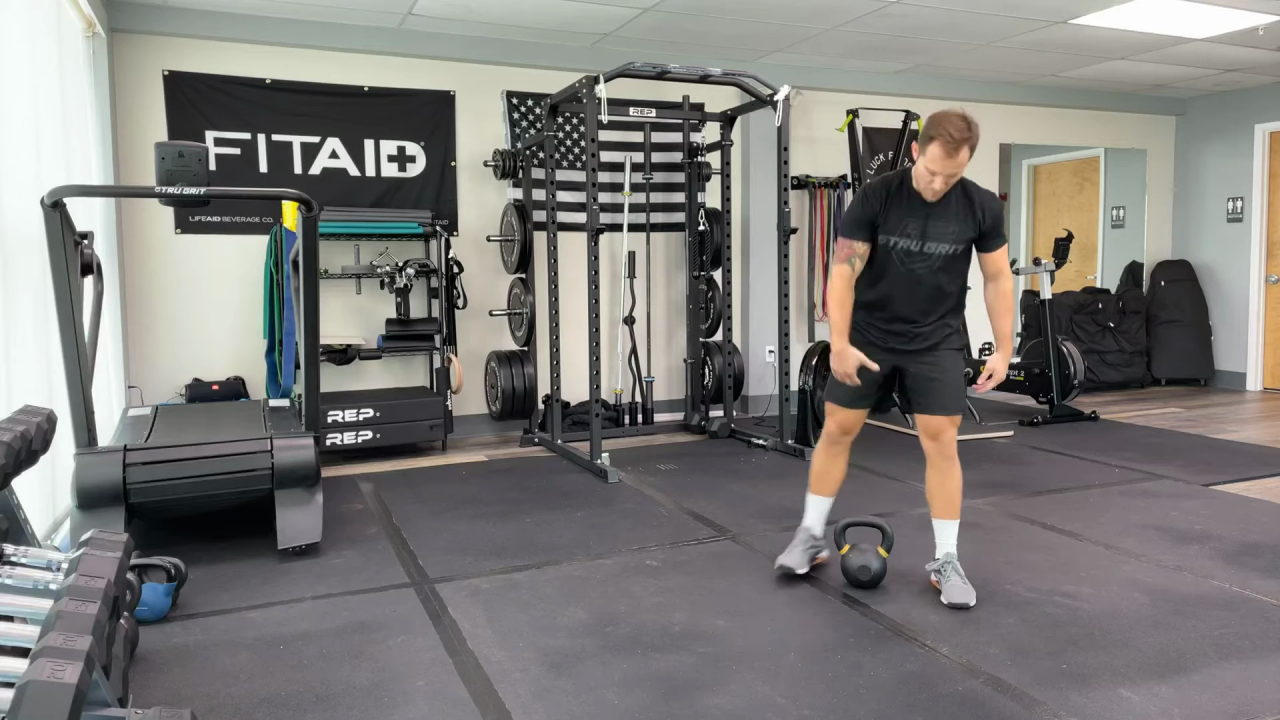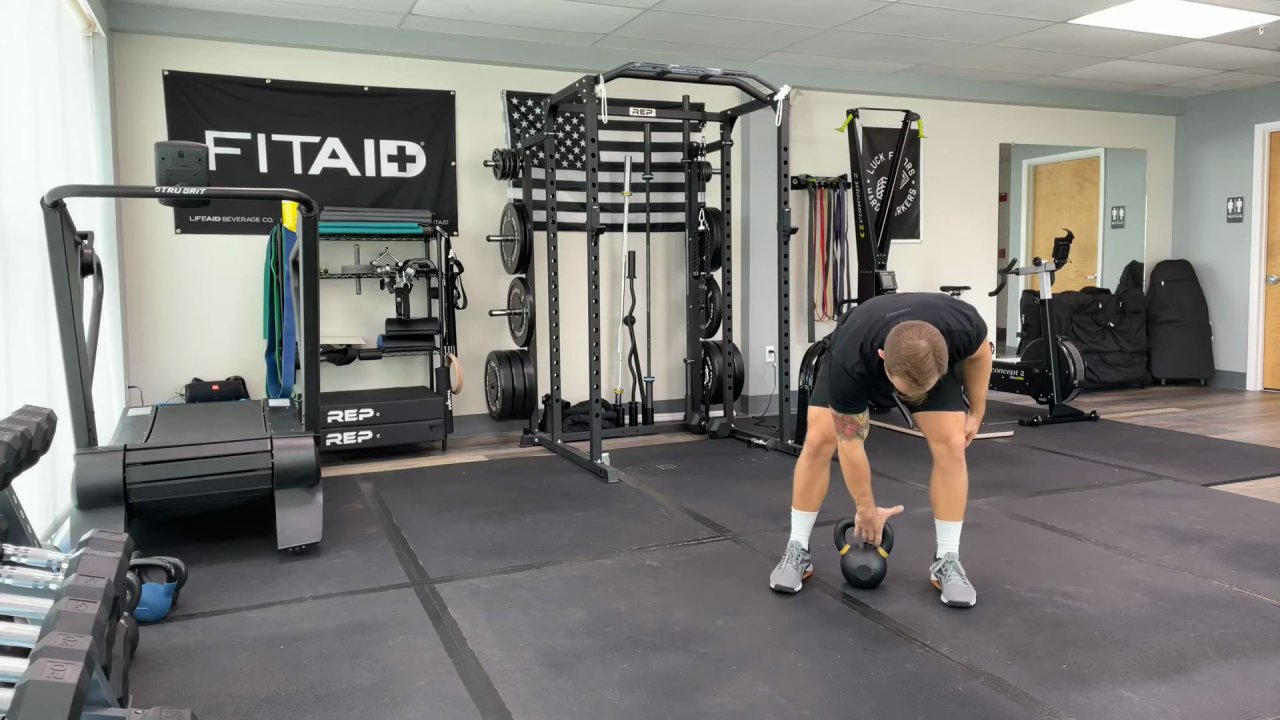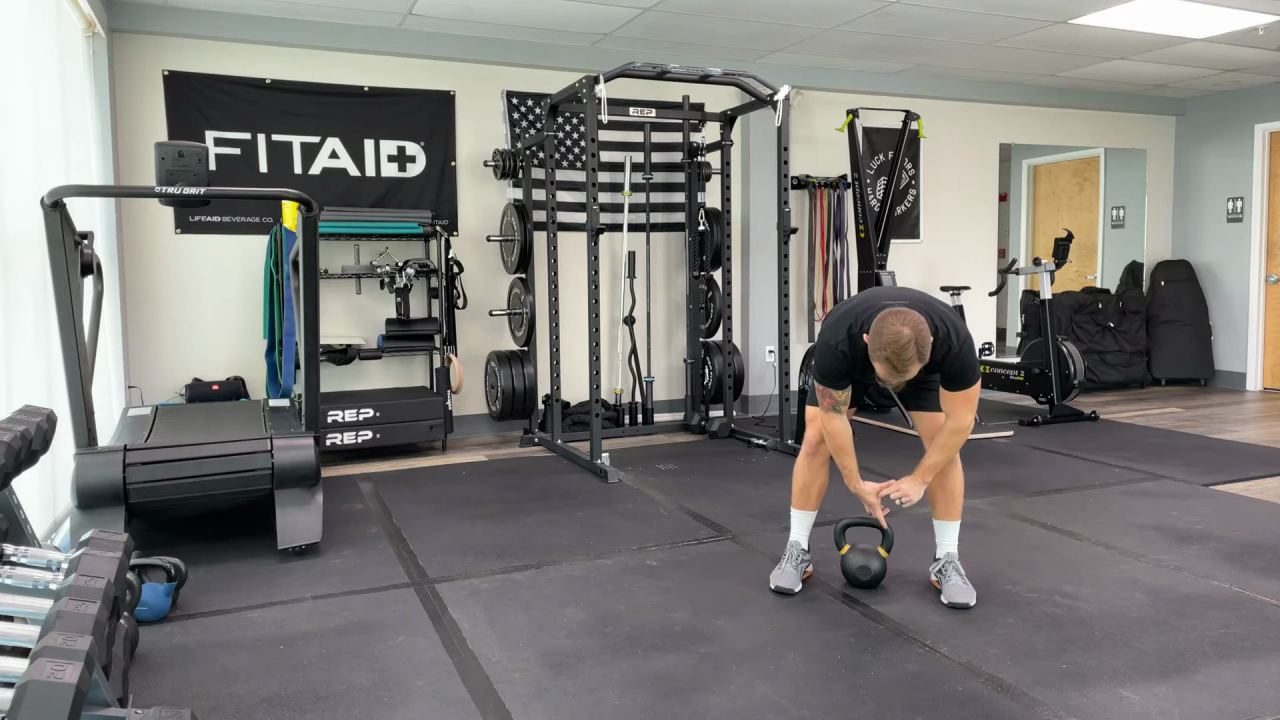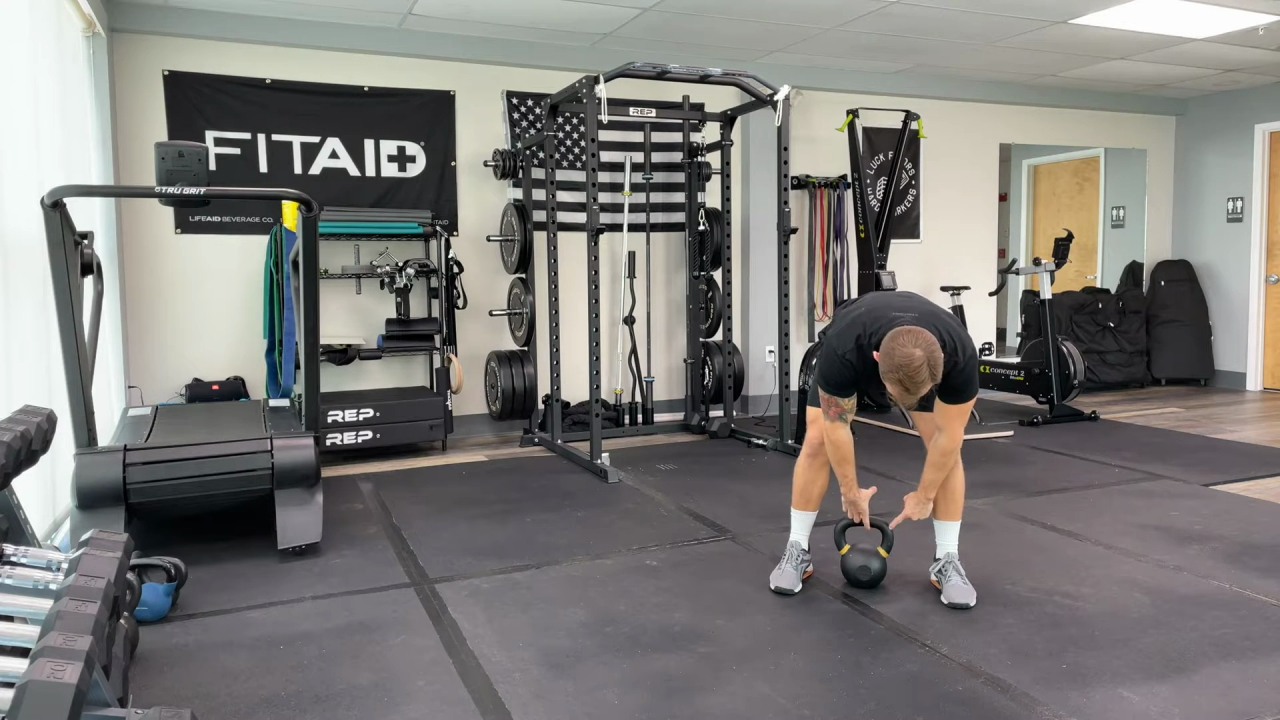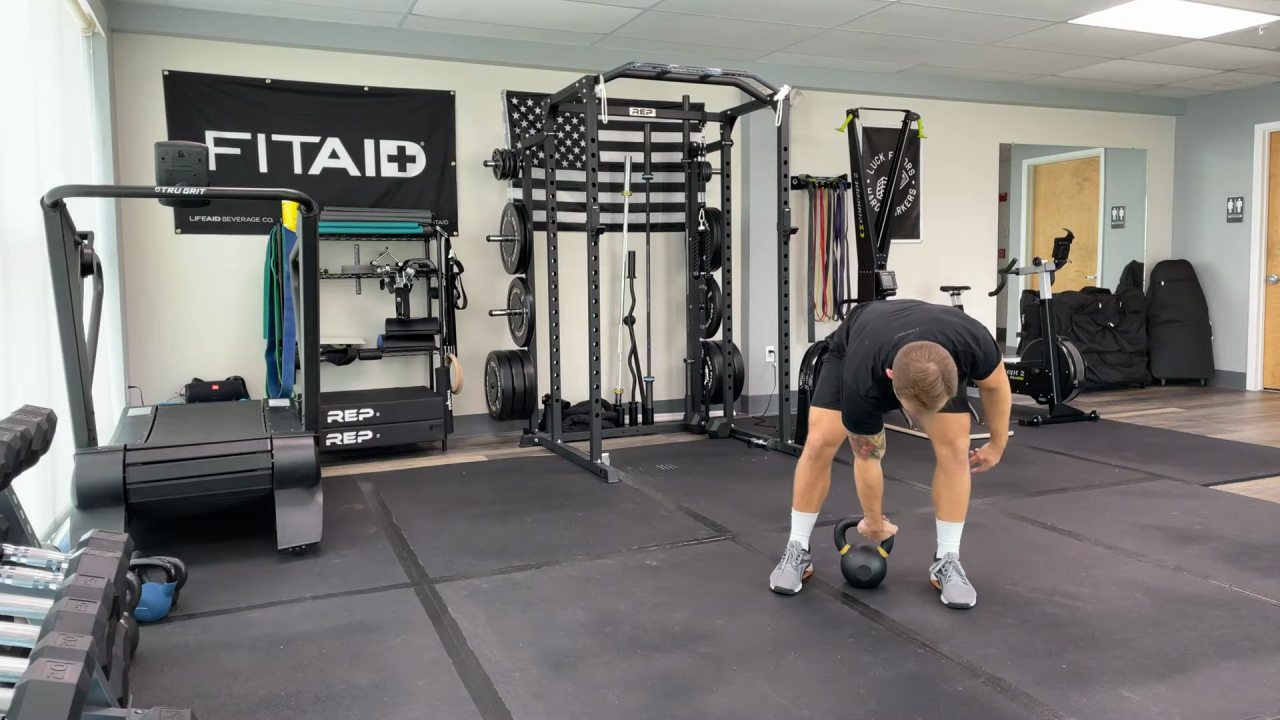
dt=1s
person 1, frame 1
left shoulder: (982, 206)
right shoulder: (875, 197)
left elbow: (998, 277)
right elbow: (844, 271)
left wrist: (1003, 348)
right wrist: (840, 343)
left hip: (936, 342)
right hip: (867, 338)
left knee: (941, 442)
right knee: (839, 429)
left ankle: (945, 559)
right ankle: (812, 534)
person 1, frame 2
left shoulder: (962, 326)
right shoulder: (850, 361)
right elbow: (850, 445)
left wrist: (976, 412)
right wrist: (867, 511)
left hip: (931, 360)
right hip: (854, 350)
left knee: (951, 444)
right knee: (818, 440)
left ankle: (947, 560)
right ankle: (797, 550)
person 1, frame 3
left shoulder: (953, 340)
right shoulder: (837, 340)
left elbow: (960, 419)
right elbow: (833, 417)
left wrist: (920, 479)
right wrist: (856, 484)
left hip: (923, 363)
right hip: (852, 361)
left knee: (943, 446)
right knee: (815, 440)
left ankle: (946, 560)
right ankle: (797, 550)
person 1, frame 4
left shoulder: (959, 354)
right shoulder: (843, 349)
left elbow: (948, 435)
right elbow: (836, 426)
left wrist: (924, 496)
right wrist: (850, 491)
left hip: (926, 361)
right hip: (855, 349)
left knee: (945, 449)
right knee: (816, 441)
left ankle: (947, 560)
right ankle: (797, 551)
person 1, frame 5
left shoulder: (971, 345)
right shoulder: (862, 382)
left elbow: (994, 385)
right elbow: (867, 459)
left wrist: (998, 442)
right wrist: (873, 522)
right hip: (853, 346)
left knee: (954, 447)
right knee: (820, 443)
left ankle: (947, 561)
right ankle: (797, 551)
